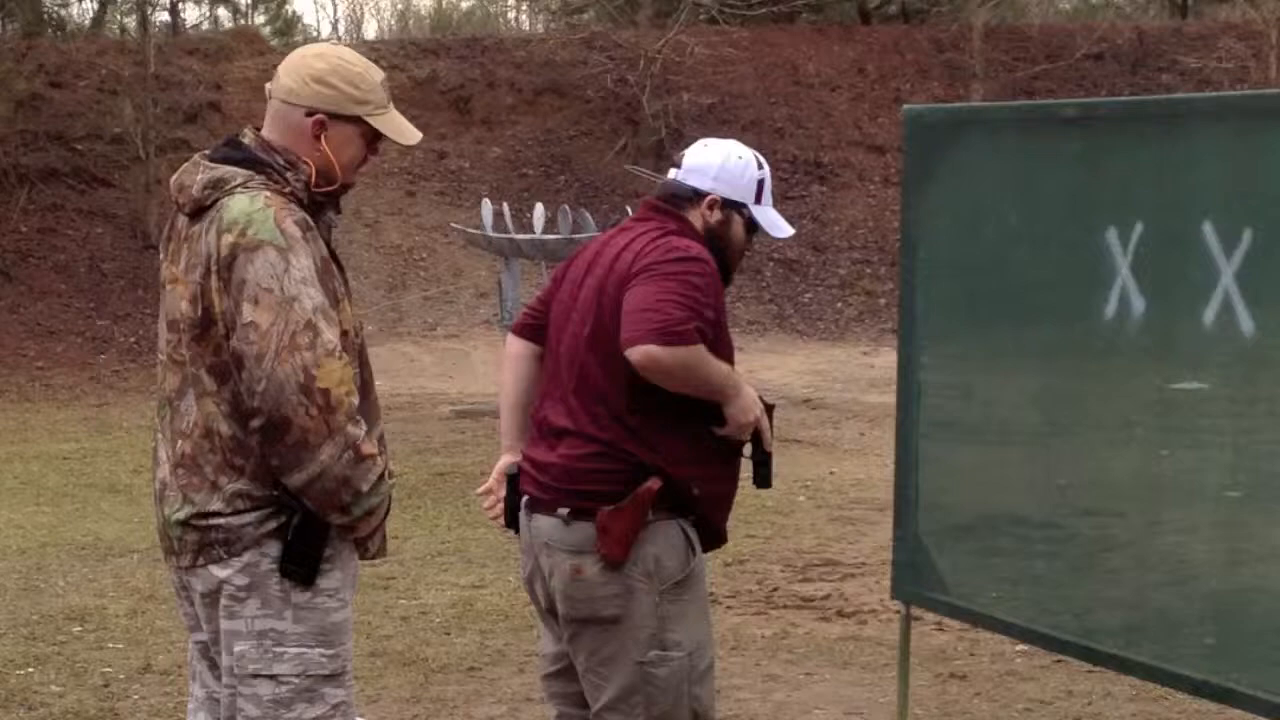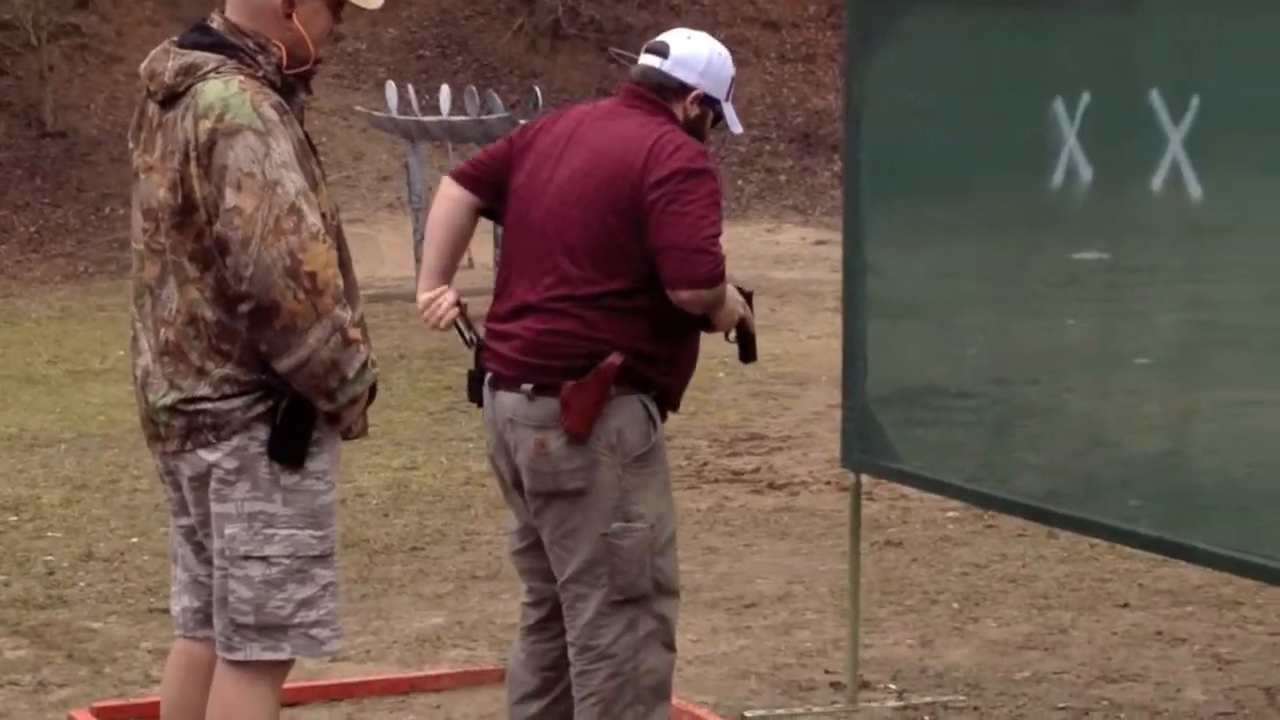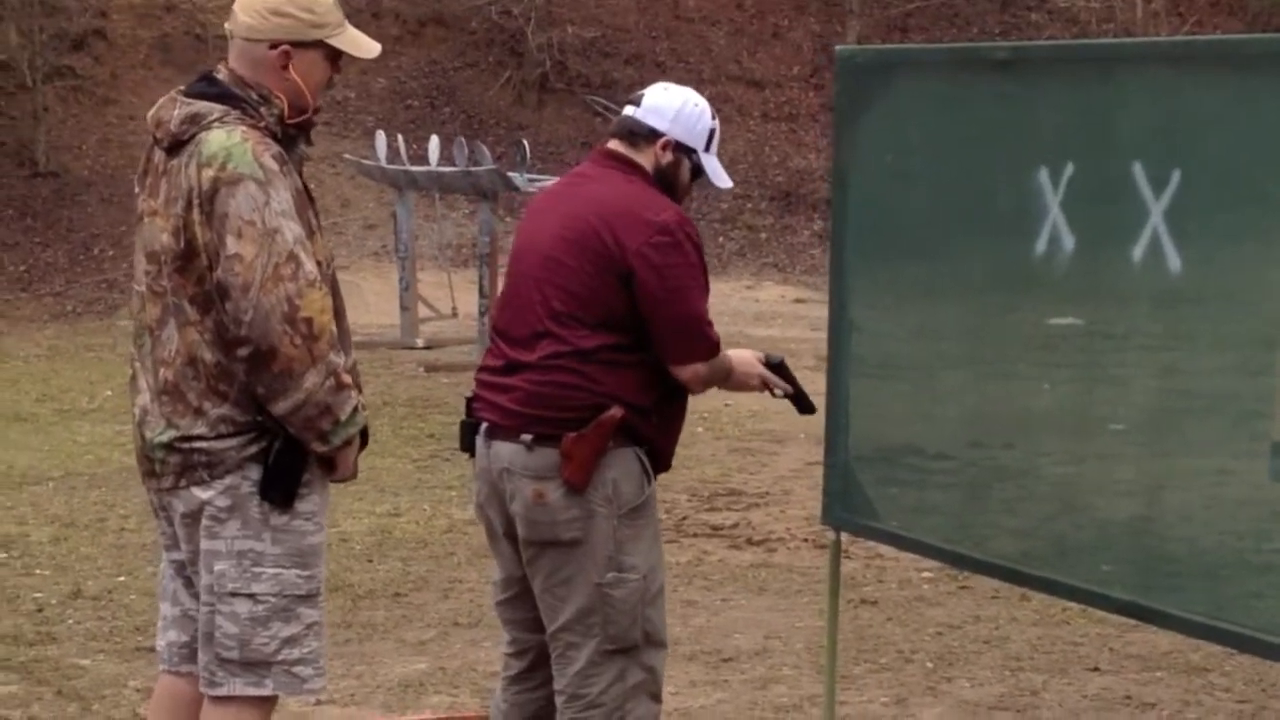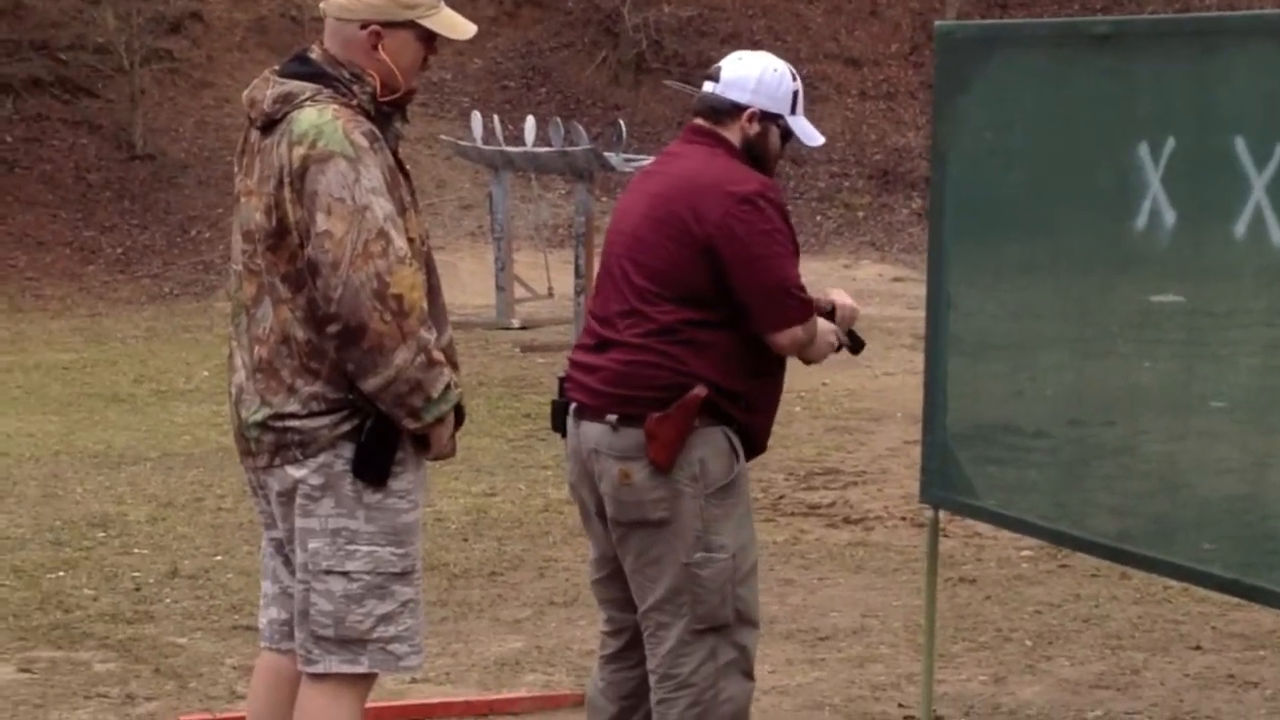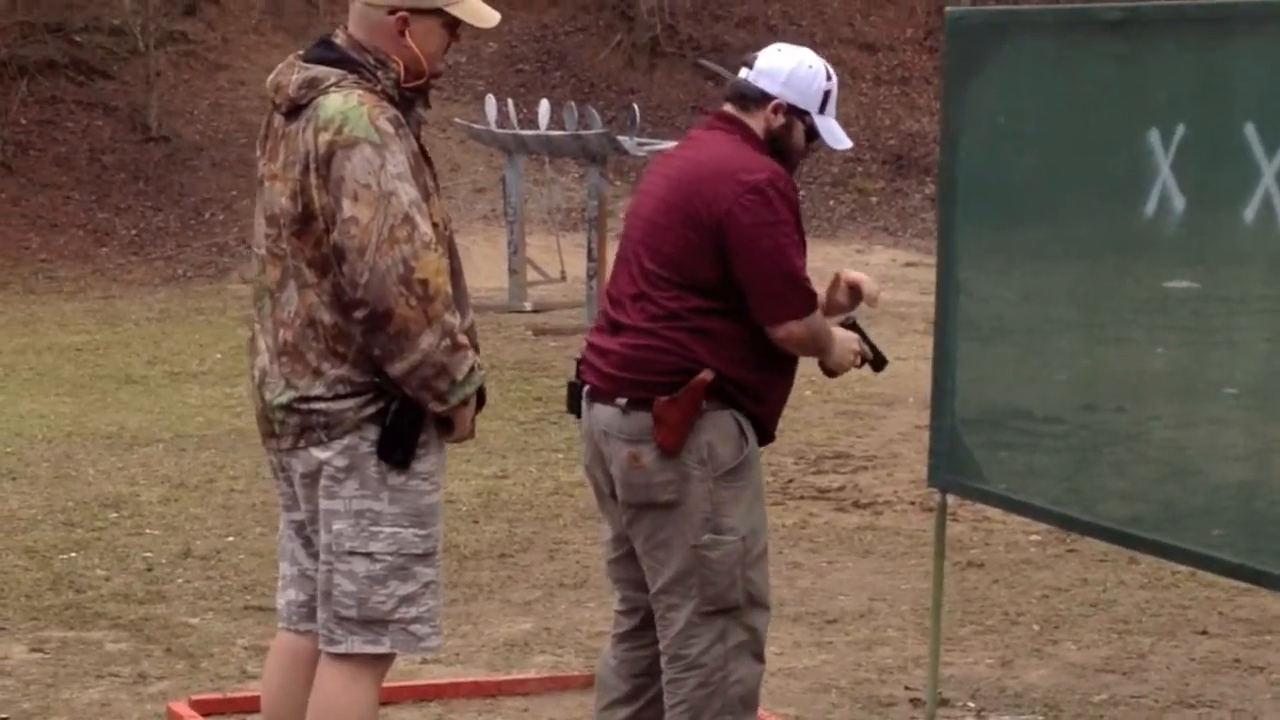
dt=1s
person 1, frame 1
left shoulder: (210, 207)
right shoulder: (265, 223)
right elbow: (300, 397)
right wrist: (366, 507)
left hip: (211, 520)
right hip: (270, 538)
person 1, frame 2
left shoulder: (175, 92)
right shoulder: (239, 109)
right elbow: (283, 277)
right wrist: (347, 384)
left hip: (188, 397)
right hip: (255, 414)
left knee: (204, 626)
right knee: (256, 644)
person 1, frame 3
left shoulder: (178, 141)
right shoulder: (242, 156)
right elbow: (278, 318)
right wrist: (339, 425)
left hip: (183, 437)
right hip: (248, 454)
left knee: (189, 659)
person 1, frame 4
left shoulder: (279, 121)
right shoulder: (335, 135)
right elbow: (370, 299)
right wrist: (433, 404)
left hip: (282, 418)
right hip: (345, 435)
left knee: (290, 638)
right knee: (342, 657)
person 1, frame 5
left shoulder: (301, 107)
right shoulder: (359, 122)
right elbow: (395, 282)
right wrist: (455, 386)
left hip: (302, 399)
right hip: (366, 416)
left knee: (308, 622)
right knee: (358, 640)
person 2, frame 1
left shoulder: (603, 249)
right shoulder: (677, 255)
left elbow: (525, 337)
right elbow: (653, 348)
left wrist: (514, 446)
right wrist: (732, 388)
left hip: (553, 524)
right hip: (623, 543)
person 2, frame 2
left shoulder: (553, 129)
right shoulder: (675, 156)
left elbow: (461, 184)
right elbow: (691, 286)
left wrist: (436, 280)
right wrist: (725, 302)
left hip: (513, 397)
right hip: (590, 415)
left knee: (553, 602)
right knee: (623, 610)
person 2, frame 3
left shoulder: (554, 198)
right shoulder: (653, 220)
right elbow: (692, 365)
left wrist: (715, 363)
right wrist: (734, 369)
left hip: (502, 446)
left knee: (532, 651)
right knee: (609, 661)
person 2, frame 4
left shoulder: (658, 176)
right shoulder: (739, 192)
right elbow: (786, 331)
left wrist: (810, 305)
right wrist: (818, 332)
left hip: (598, 429)
left knee: (632, 634)
right knee: (703, 642)
person 2, frame 5
left shoulder: (688, 158)
right shoulder: (753, 180)
right elbow: (787, 324)
left wrist: (824, 301)
right wrist: (831, 344)
left hip: (616, 411)
right hip: (682, 430)
left knee: (645, 612)
right knee: (714, 623)
